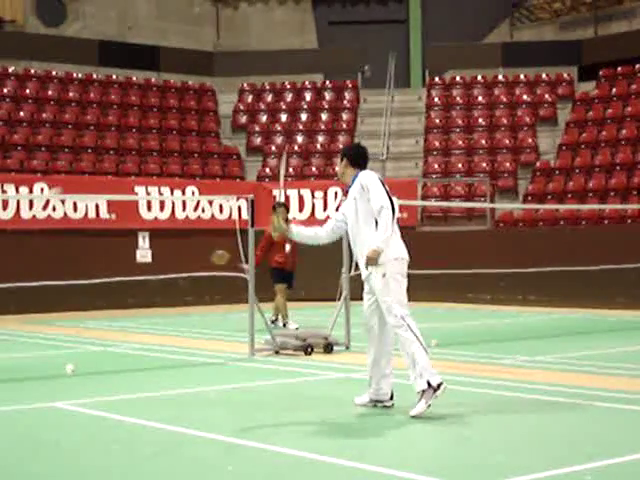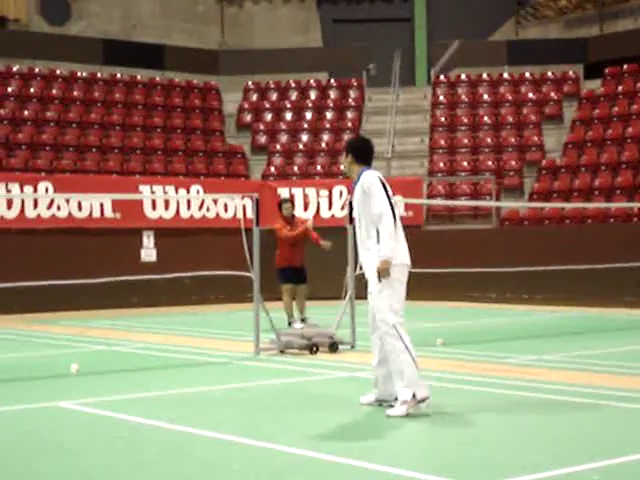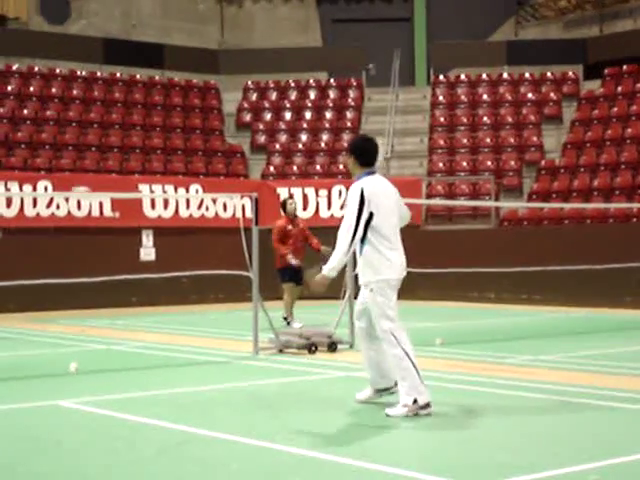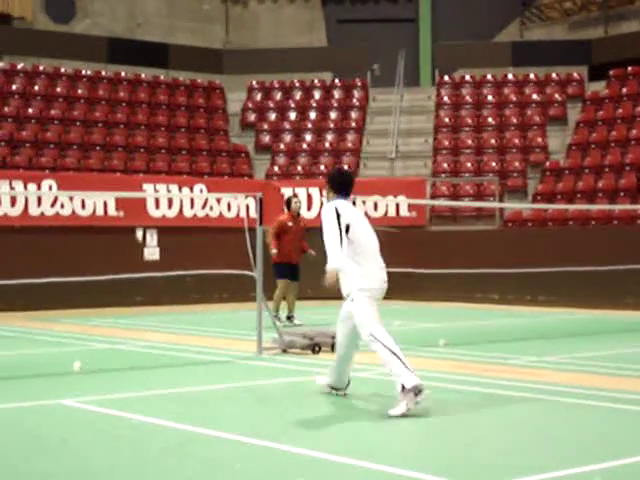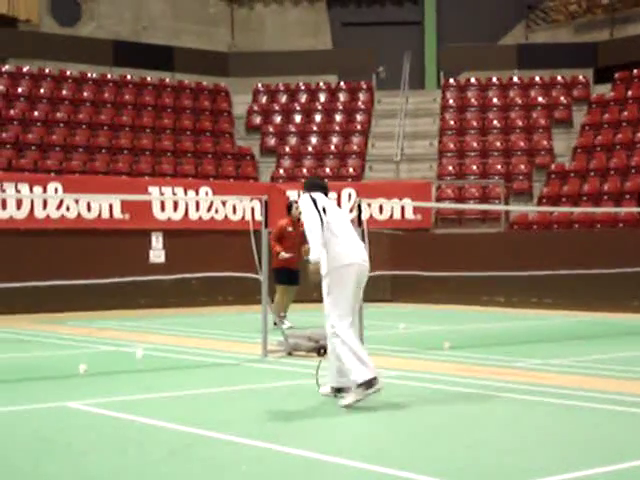
dt=0.4s
person 1, frame 1
left shoulder: (368, 179)
right shoulder: (348, 204)
left elbow: (388, 211)
right elbow: (325, 233)
left wrist: (378, 247)
right wrist: (291, 230)
left hip: (388, 261)
right hip: (372, 270)
left knee: (398, 320)
right knee: (376, 328)
left ankle: (428, 381)
right ankle: (380, 392)
person 1, frame 2
left shoulder: (370, 180)
right shoulder: (361, 187)
left elbow: (388, 217)
left wrist: (385, 257)
left hip: (388, 266)
right hip: (377, 268)
left knee: (389, 325)
right knee: (378, 329)
left ankle: (414, 391)
right ankle: (386, 391)
person 1, frame 3
left shoulder: (360, 189)
right shoulder: (385, 185)
left elbow: (349, 234)
right elbow: (404, 217)
left wrist: (327, 272)
left hip: (379, 272)
right hip: (384, 268)
left knee: (389, 332)
right knee: (364, 320)
left ankle: (417, 398)
right ankle: (382, 382)
person 1, frame 4
left shoulder: (331, 208)
right shoulder: (354, 211)
left elbow: (334, 238)
left wrist: (332, 267)
left hip: (361, 282)
right hip: (373, 279)
left knee: (372, 333)
right knee: (346, 328)
left ankle: (410, 385)
right ankle: (337, 380)
person 1, frame 5
left shoulder: (308, 198)
right shoulder: (333, 206)
left elbow: (315, 224)
left wrist: (314, 257)
left hip: (339, 263)
right hip: (360, 261)
left knee: (338, 325)
right knee: (344, 323)
left ankle: (365, 378)
right ankle: (340, 382)
person 2, frame 1
right shoulder: (271, 230)
right elbow: (262, 249)
left wrist: (293, 240)
right wrist: (254, 263)
left hip: (290, 266)
right hip: (277, 265)
left knee: (283, 293)
right knee: (281, 291)
left ankle: (274, 318)
right ankle: (286, 321)
person 2, frame 2
left shoulder: (299, 222)
right shoulder: (279, 226)
left elbow: (310, 232)
right elbow: (290, 237)
left wrist: (320, 241)
right wrist: (305, 227)
left hip: (299, 263)
right hip: (285, 264)
left knee: (302, 290)
right knee: (288, 291)
left ankle: (303, 317)
right ankle: (291, 320)
person 2, frame 3
left shoulder: (300, 223)
right shoulder: (280, 224)
left elbow: (309, 237)
right elbow: (276, 243)
left wrist: (320, 247)
right wrist: (287, 255)
left hip: (297, 264)
right hip: (285, 263)
left knee: (296, 291)
right knee: (289, 290)
left ankle: (286, 315)
right ankle: (290, 319)
person 2, frame 4
left shoulder: (301, 221)
right shoulder: (282, 219)
right elbow: (272, 234)
left wrist: (307, 250)
right wrist: (273, 248)
left hip: (294, 260)
right hip: (281, 259)
left knee: (294, 287)
right knee: (282, 286)
left ankle: (290, 315)
right ankle: (275, 314)
person 2, frame 5
left shoulder: (300, 226)
right shoulder: (282, 224)
left elbow: (302, 244)
right elbow: (273, 240)
right wrist: (279, 252)
left hip: (294, 265)
right hip: (281, 264)
left knee: (292, 291)
right knee: (281, 291)
left ankle: (283, 316)
right ankle: (277, 320)
